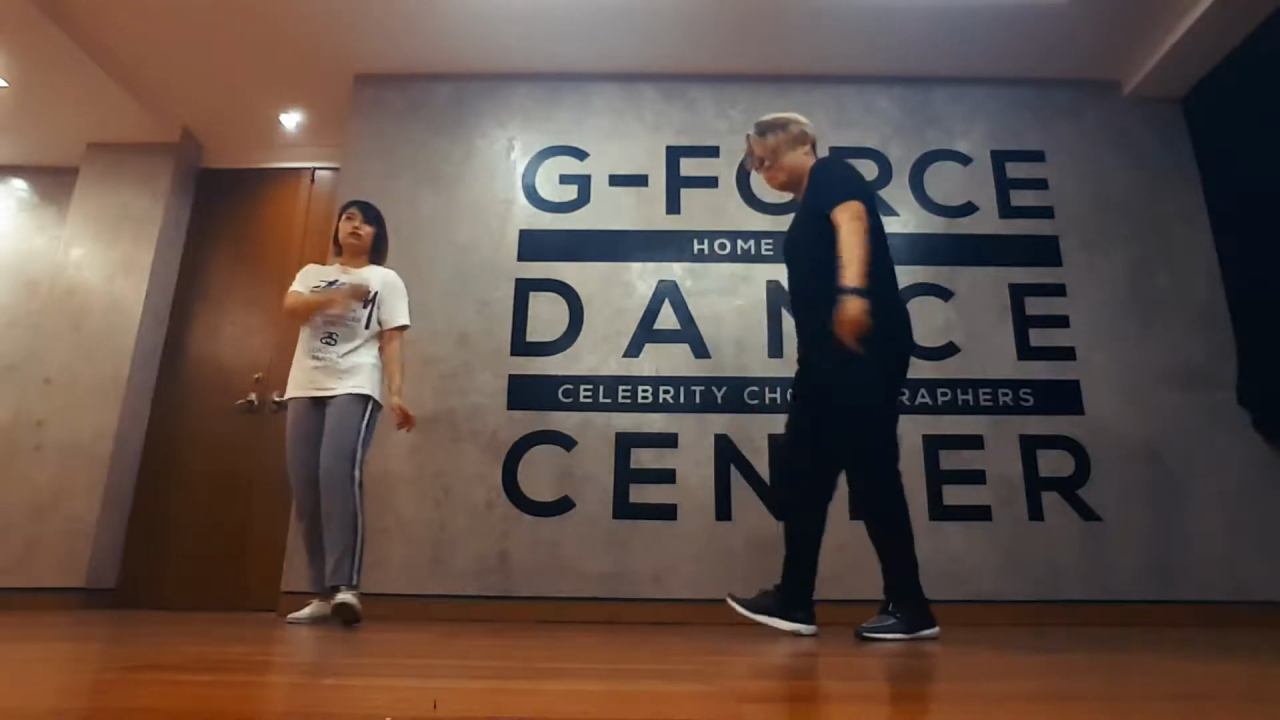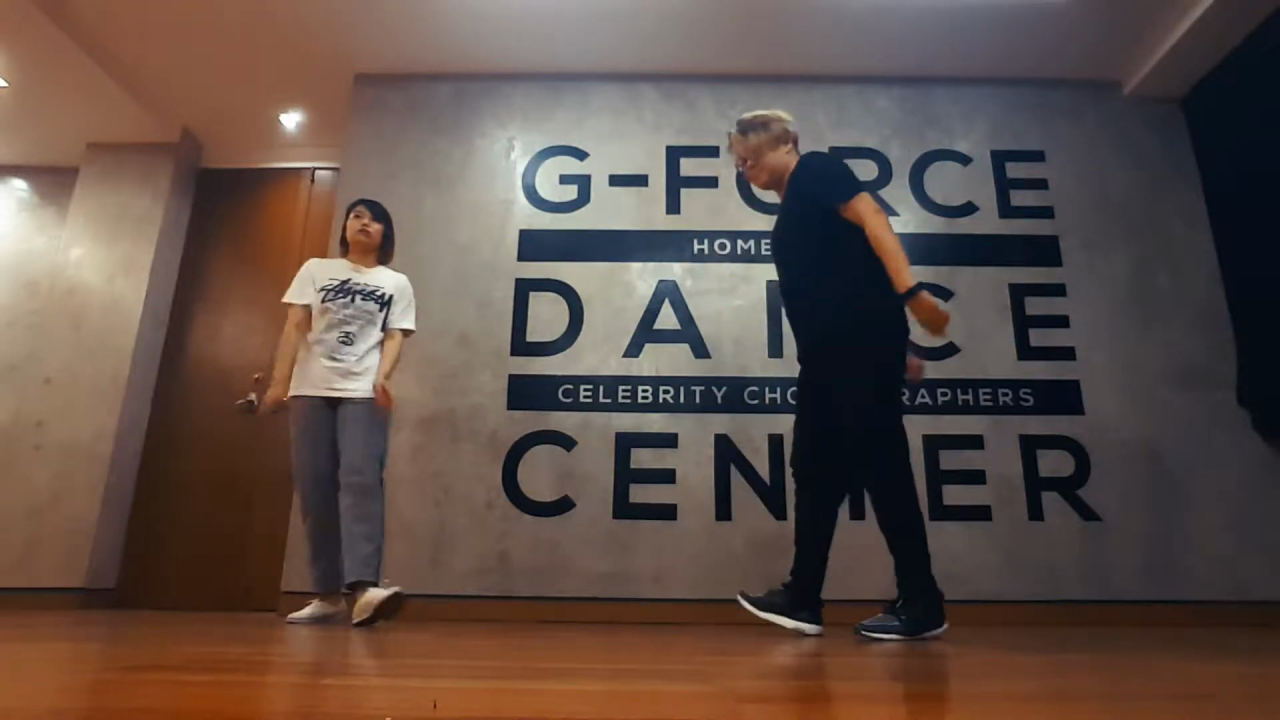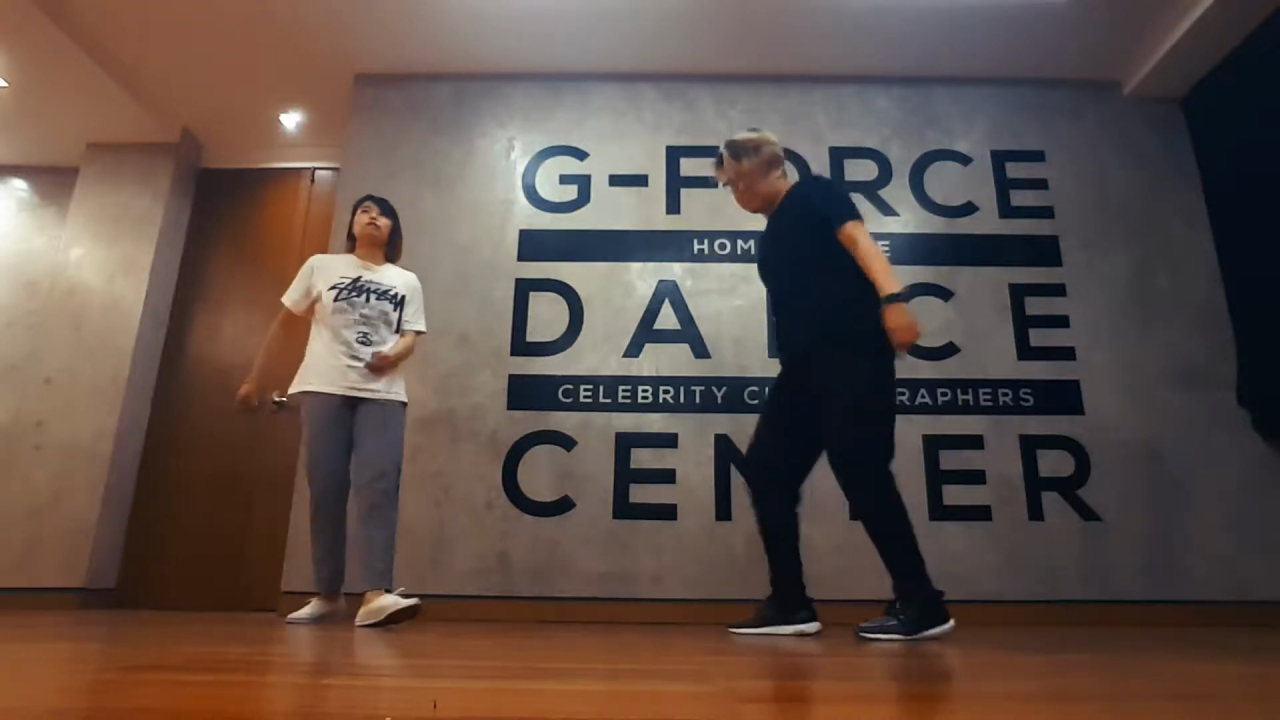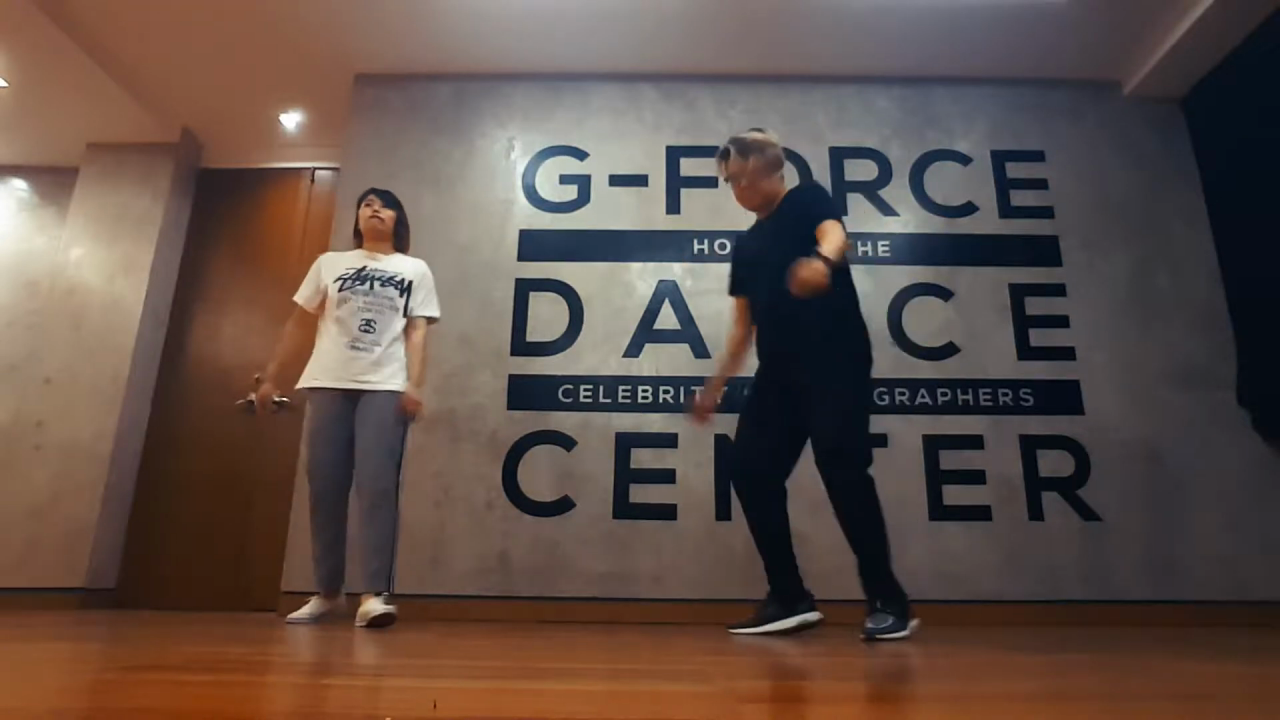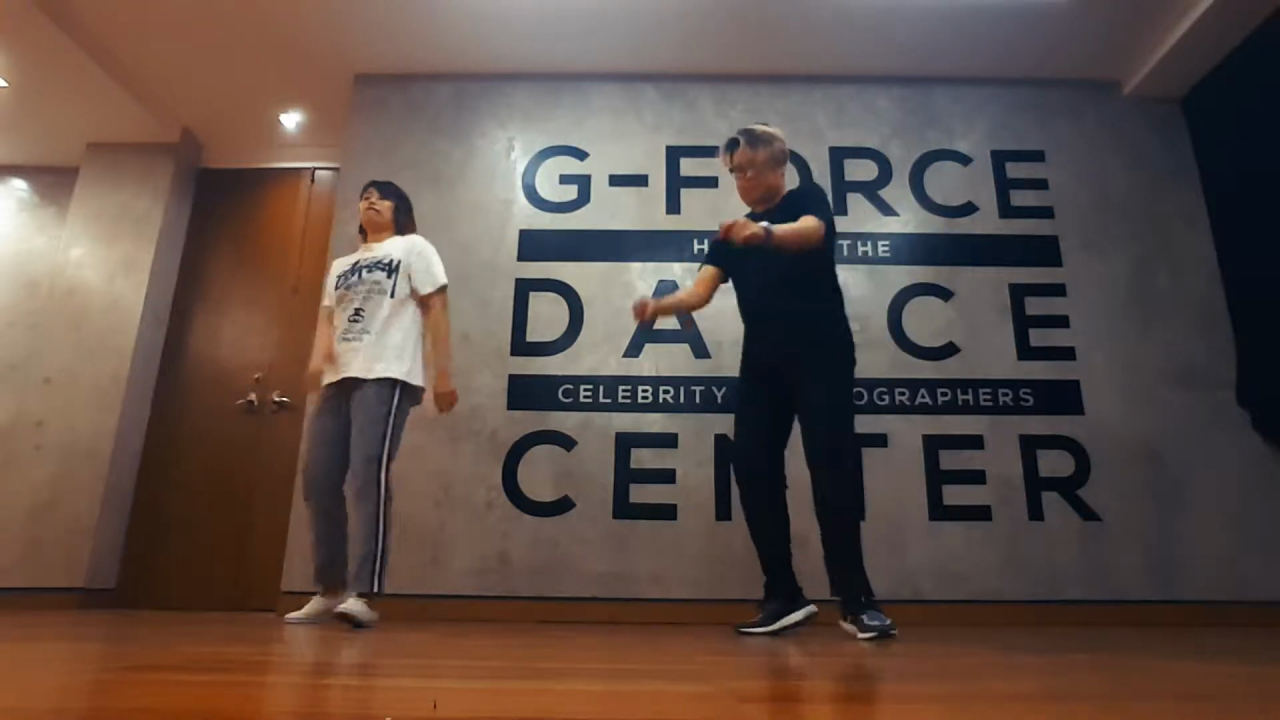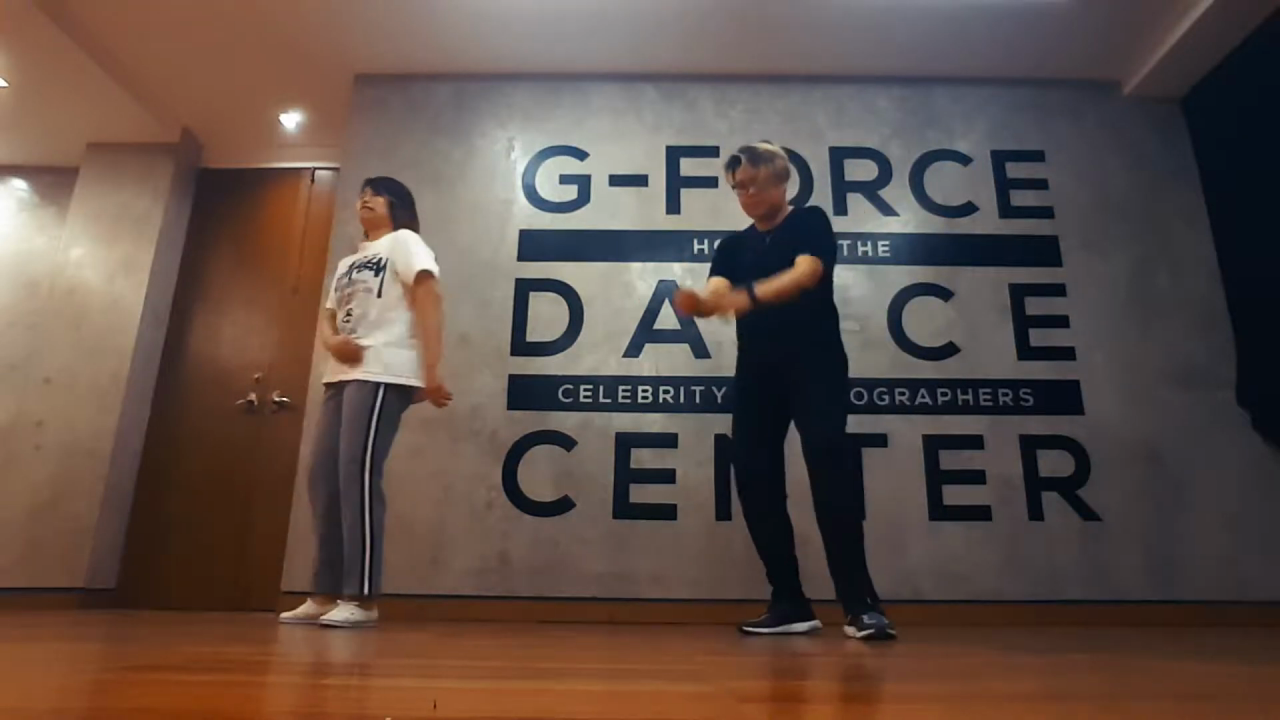
dt=0.2s
person 1, frame 1
left shoulder: (833, 176)
right shoulder: (802, 221)
left elbow: (852, 224)
left wrist: (853, 291)
left hip: (865, 344)
right hip: (823, 354)
left knee: (867, 465)
right knee: (802, 469)
left ankle: (909, 606)
right ankle: (794, 598)
person 1, frame 2
left shoulder: (818, 169)
right shoulder: (790, 215)
left elbow: (872, 220)
left wrist: (911, 291)
right wrist: (895, 354)
left hip: (860, 339)
right hip: (824, 351)
left knee: (876, 461)
right knee: (815, 467)
left ankle: (920, 603)
right ankle: (802, 597)
person 1, frame 3
left shoulder: (813, 196)
right shoulder: (770, 239)
left elbow: (859, 241)
left wrist: (891, 297)
left hip: (850, 355)
right hip: (802, 367)
left knee: (859, 469)
right knee: (766, 469)
left ankle: (921, 603)
right ankle: (790, 602)
person 1, frame 4
left shoulder: (808, 200)
right shoulder: (746, 245)
left elbow: (834, 234)
right elbow: (744, 324)
left wrist: (822, 262)
right wrist: (717, 383)
left hip: (834, 354)
right hip: (778, 369)
left knee: (841, 466)
right knee: (751, 470)
left ankle: (887, 600)
right ankle: (789, 596)
person 1, frame 5
left shoulder: (805, 199)
right shoulder: (730, 235)
left elbow: (811, 232)
right elbow: (701, 290)
left wrist: (762, 234)
right wrist: (661, 306)
left hip: (820, 353)
right hip: (762, 362)
left knee: (831, 464)
right knee: (754, 470)
left ankle: (857, 598)
right ankle: (784, 594)
person 1, frame 6
left shoulder: (810, 222)
right shoulder: (736, 246)
left elbow: (806, 273)
right elbow: (715, 295)
left wrist: (750, 295)
right wrist: (693, 301)
left hip: (815, 366)
right hip: (756, 374)
left knee: (829, 469)
right knee: (755, 482)
left ankle: (860, 601)
right ankle: (790, 602)
person 2, frame 1
left shoulder: (386, 280)
right shoulder: (313, 273)
left elbow: (391, 341)
right elbow: (292, 307)
left wrist: (395, 393)
right wrist: (335, 297)
left hip: (354, 389)
right hip: (305, 389)
left knee: (339, 476)
right knee: (306, 490)
left ankle: (345, 588)
right ankle: (325, 593)
person 2, frame 2
left shoulder: (396, 283)
right shoulder: (314, 270)
left elbow: (394, 338)
right elbow: (293, 324)
left wrist: (382, 379)
right wrist: (278, 379)
left hip: (363, 393)
right hip: (310, 389)
left knee: (361, 479)
right knee: (314, 491)
left ankle: (365, 587)
right ankle: (328, 594)
person 2, frame 3
left shoulder: (407, 282)
right shoulder: (320, 267)
left elbow: (410, 336)
right elbow: (284, 321)
left wrist: (394, 356)
right wrist: (253, 377)
left hip: (381, 393)
right hip: (323, 388)
left knee: (379, 484)
right knee: (325, 489)
left ankle: (376, 594)
right ankle: (328, 593)
person 2, frame 4
left shoulder: (415, 270)
right shoulder: (329, 264)
left elbow: (419, 329)
right elbow: (300, 321)
left wrist: (414, 385)
right wrist: (270, 376)
left hip: (385, 387)
right hip: (329, 383)
left knee: (378, 484)
right knee: (325, 486)
left ankle: (374, 595)
right ankle: (327, 591)
person 2, frame 5
left shoulder: (415, 249)
right shoulder: (341, 265)
left elbow: (436, 311)
right elbow: (325, 321)
left wrist: (443, 373)
right wrist: (318, 356)
left hip: (387, 374)
right hip: (340, 376)
left knee: (369, 475)
right knee: (318, 477)
left ankle: (364, 593)
right ankle: (330, 588)
person 2, frame 6
left shoulder: (403, 242)
right shoulder: (346, 263)
left elbow: (428, 297)
right elbow: (329, 319)
left wrist: (432, 366)
right wrist: (331, 340)
left hip: (382, 374)
right hip: (343, 374)
left knee: (357, 473)
right knee: (323, 480)
left ankle: (361, 598)
right ankle: (326, 594)
